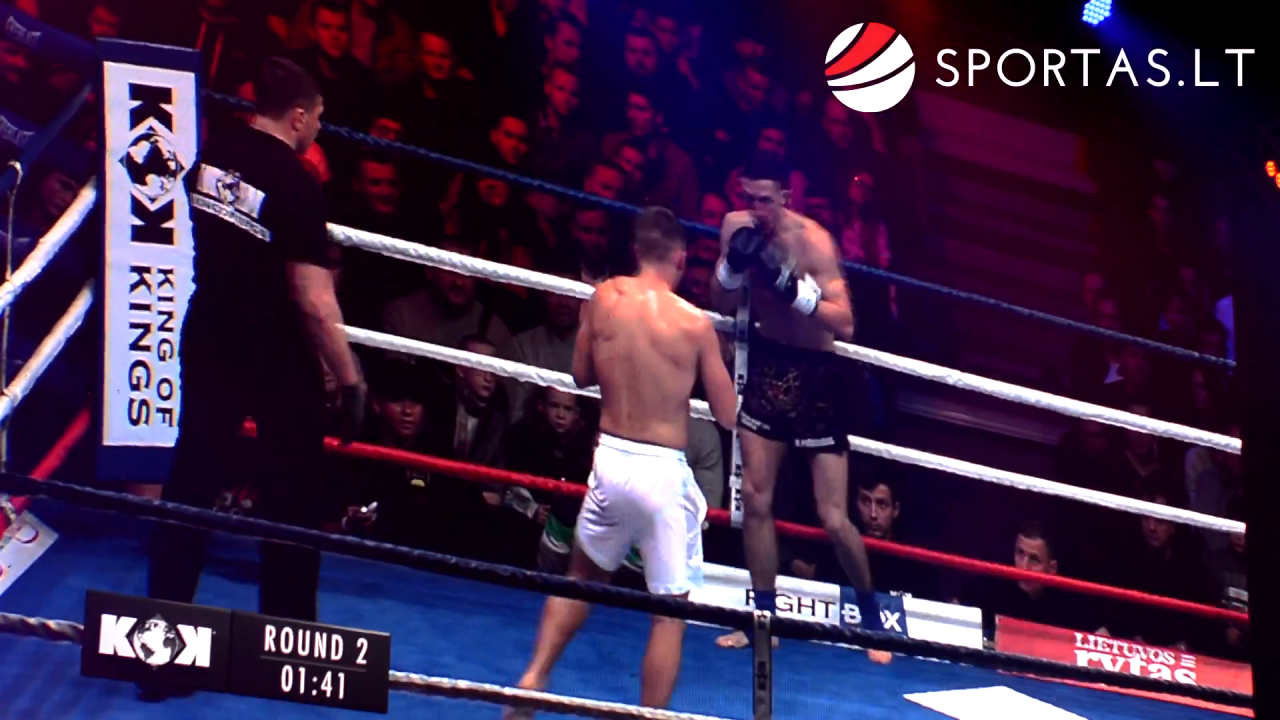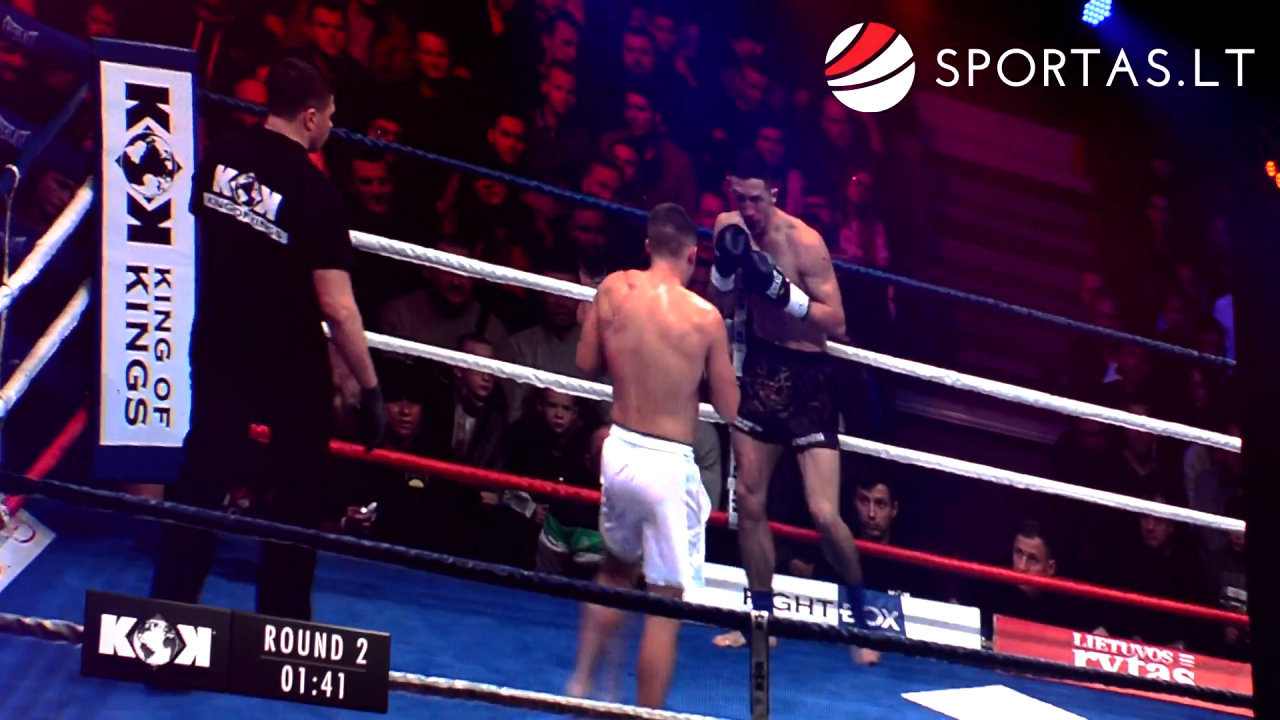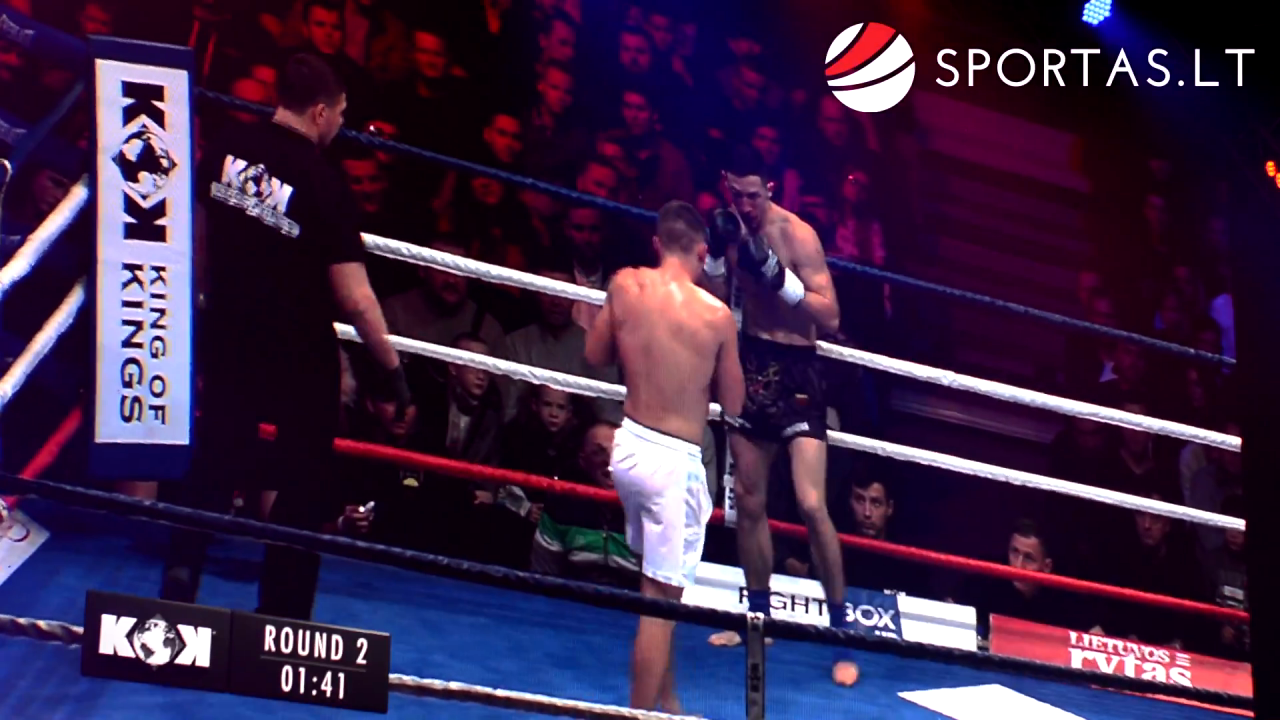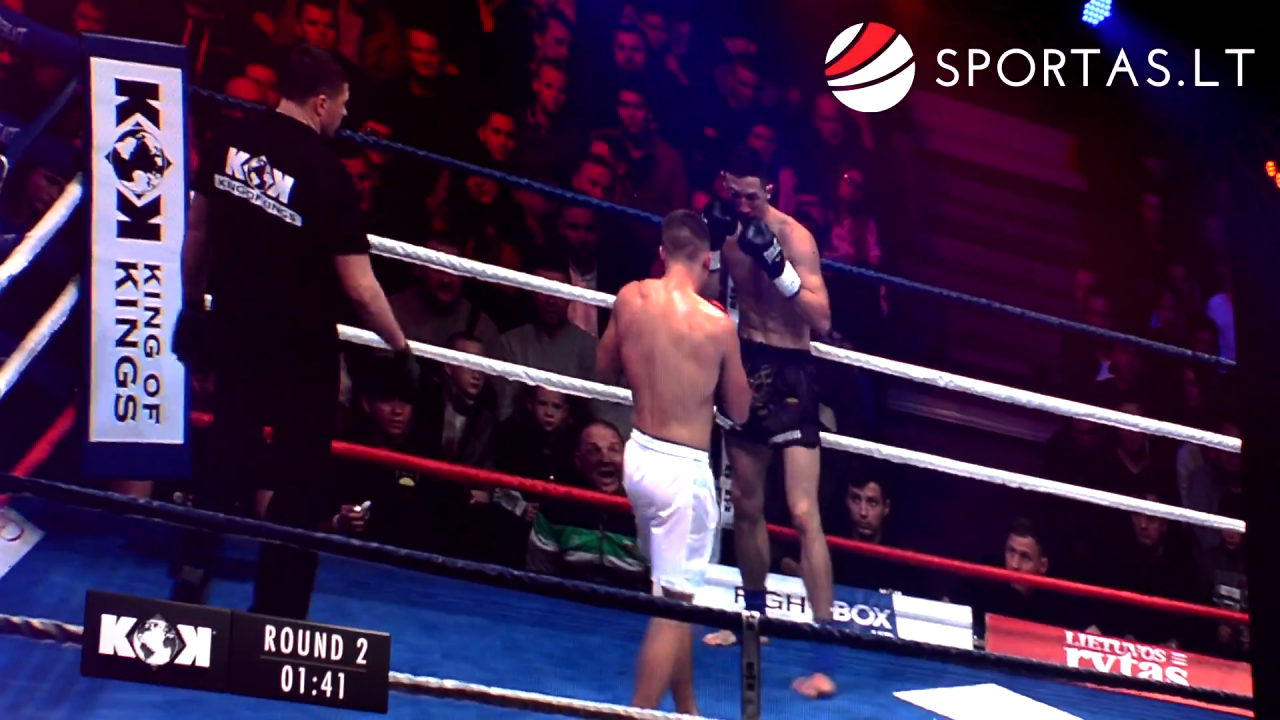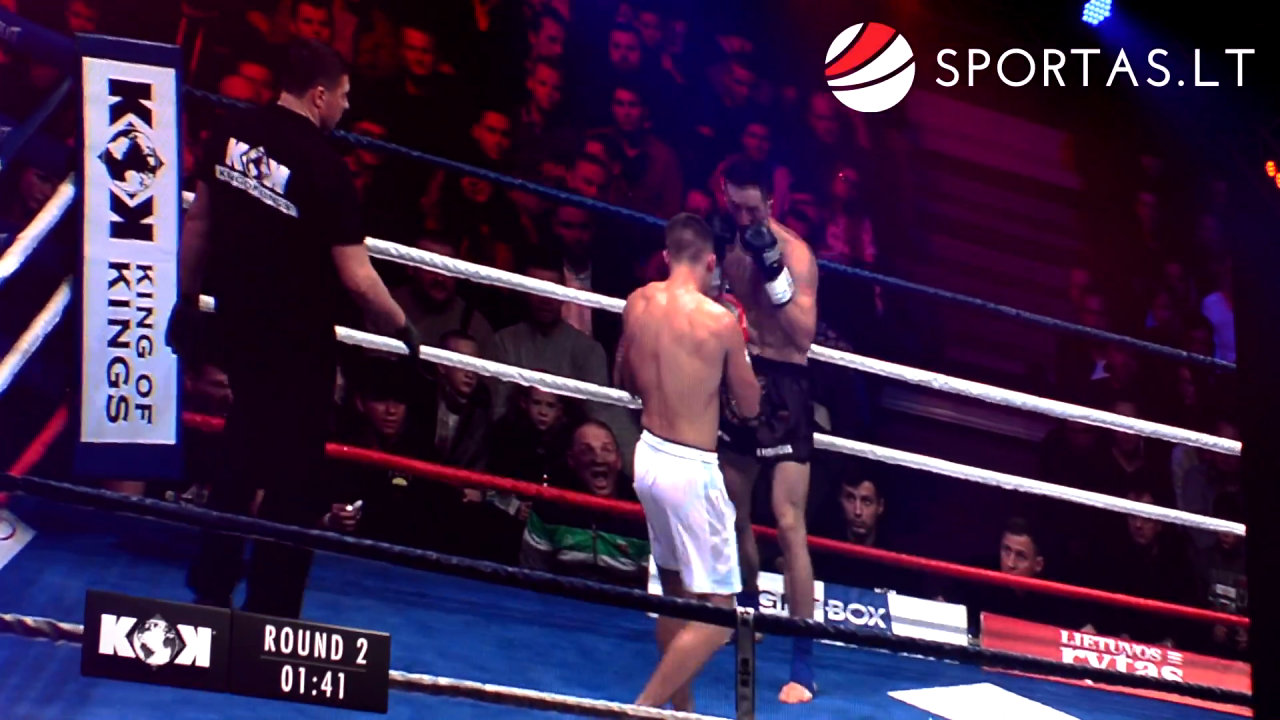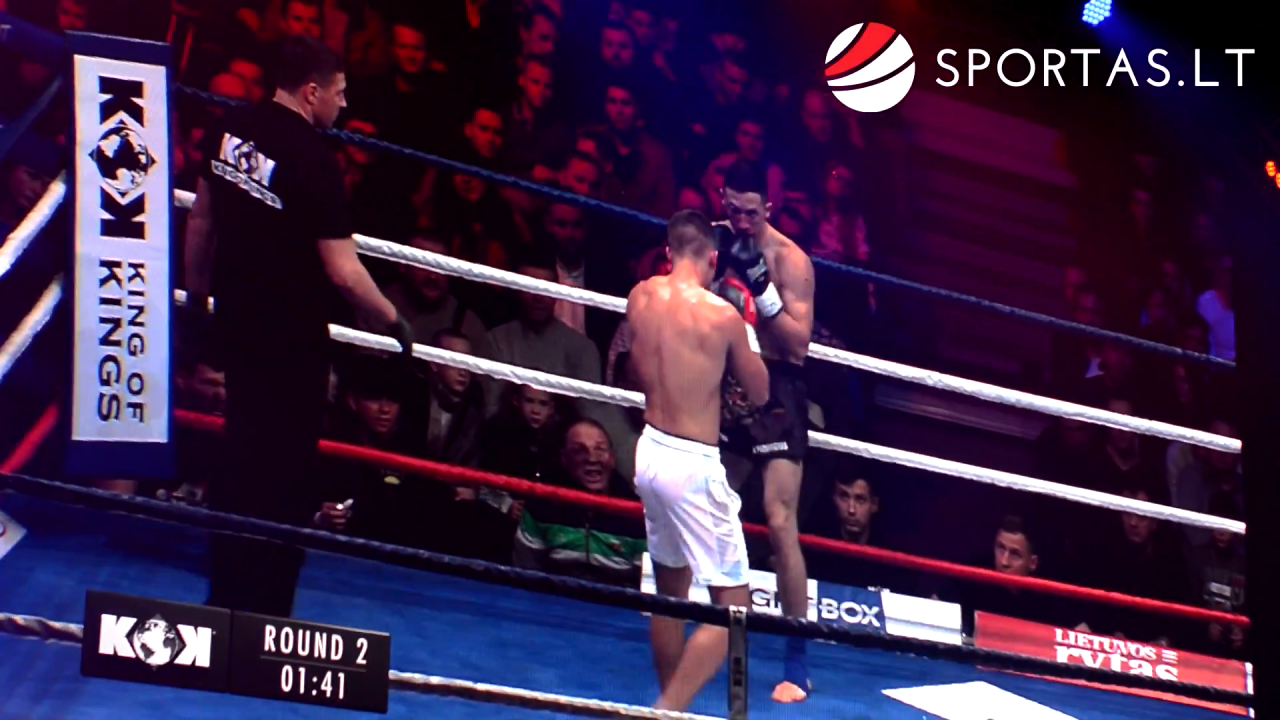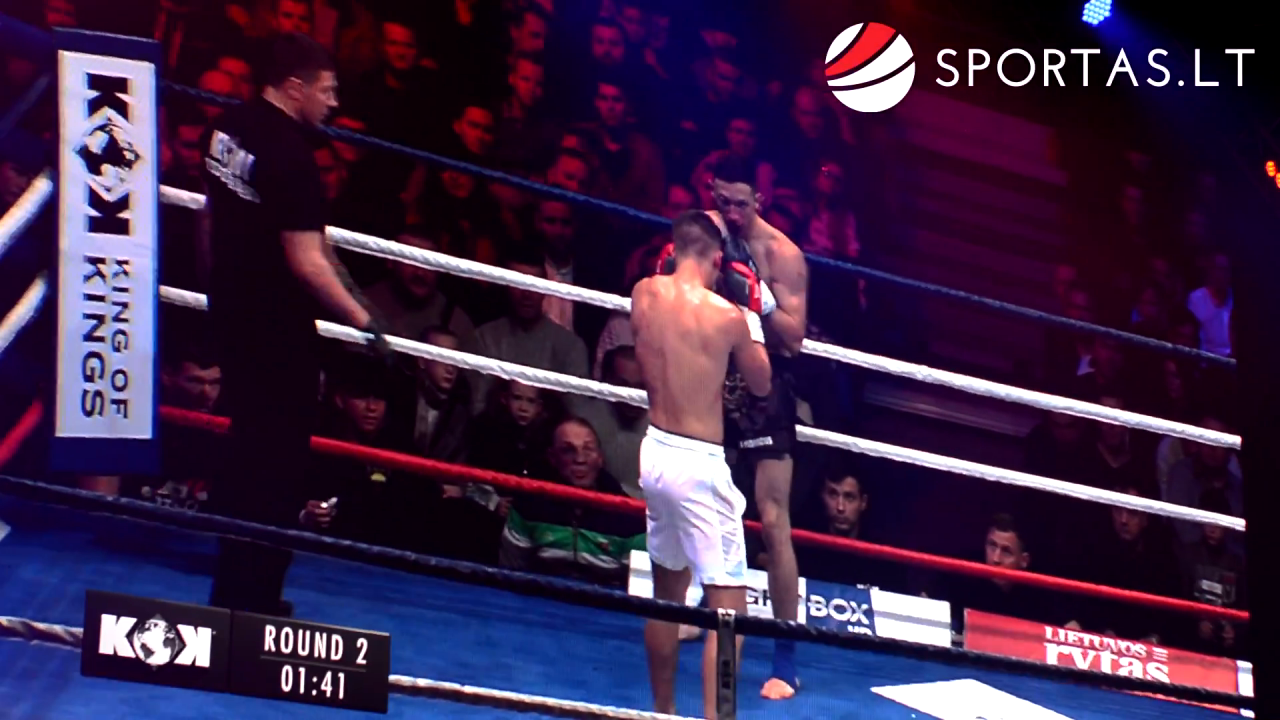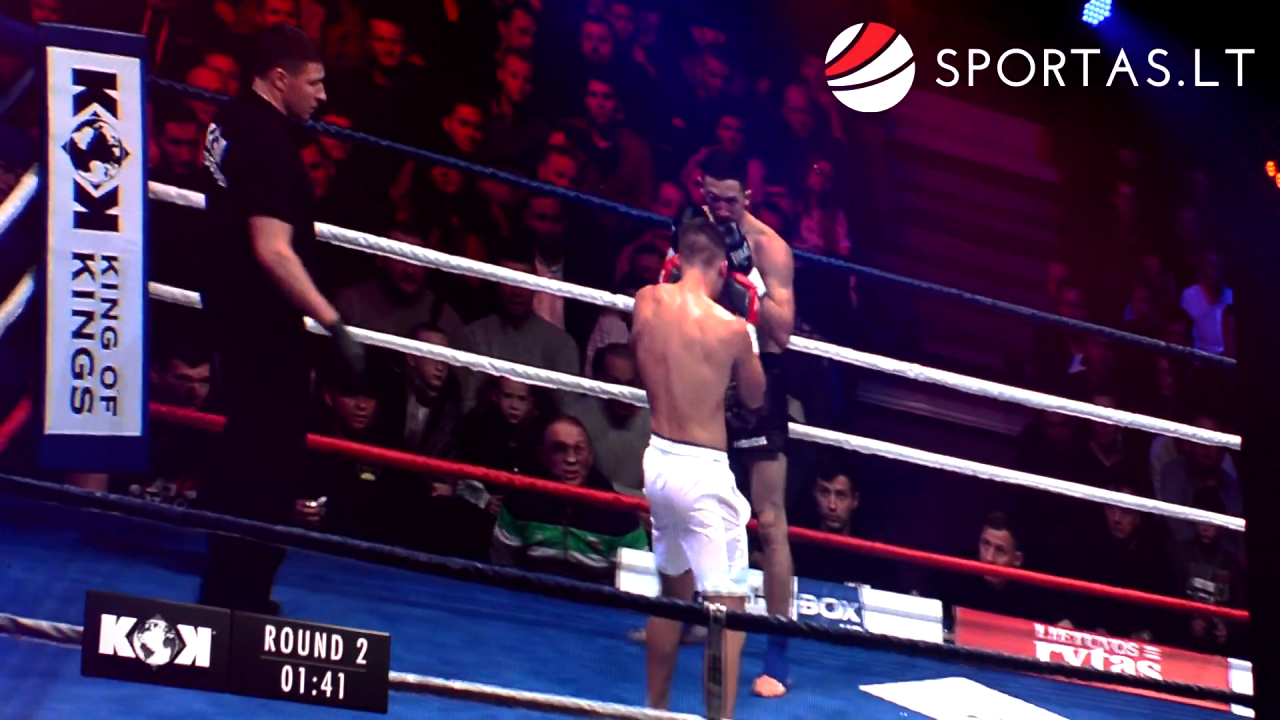
dt=0.1s
person 1, frame 1
left shoulder: (210, 157)
right shoulder: (297, 188)
right elbow: (317, 304)
right wrist: (353, 386)
left hip: (209, 345)
right hip: (280, 358)
left knee: (190, 486)
right knee: (293, 492)
person 1, frame 2
left shoulder: (216, 158)
right shoulder: (309, 190)
right elbow: (337, 307)
right wrist: (370, 390)
left hip: (217, 346)
right hip: (289, 361)
left knee: (197, 482)
right knee: (296, 492)
left ankle: (169, 610)
person 1, frame 3
left shoulder: (227, 151)
right shoulder: (322, 181)
left elbow: (204, 243)
right elbow: (354, 295)
right wrist: (389, 369)
left hip: (229, 339)
right hip: (300, 351)
left knee: (214, 463)
right knee: (305, 482)
left ankle: (181, 573)
right ankle: (280, 622)
person 1, frame 4
left shoulder: (229, 141)
right shoulder: (325, 173)
left elbow: (196, 232)
right elbow: (360, 286)
left wrist: (190, 308)
right wrist: (401, 348)
left hip: (230, 330)
right hip: (301, 345)
left knee: (230, 453)
right knee: (301, 481)
left ankle: (193, 568)
right ankle: (275, 620)
person 1, frame 5
left shoulder: (233, 132)
right shoulder: (323, 163)
left elbow: (197, 223)
right elbow: (356, 274)
left wrist: (186, 299)
right wrist: (403, 326)
left hip: (238, 320)
right hip: (297, 335)
left knee: (248, 449)
right knee: (293, 472)
left ankle: (212, 582)
right ankle: (267, 612)
person 1, frame 6
left shoulder: (231, 129)
right shoulder: (312, 159)
left elbow: (201, 220)
right elbow: (343, 271)
left wrist: (198, 293)
right wrist: (394, 322)
left hip: (237, 317)
right hip: (291, 331)
left knee: (251, 449)
right knee: (286, 469)
left ankle: (230, 589)
right ankle: (259, 610)
person 1, frame 7
left shoulder: (231, 126)
right shoulder: (289, 153)
left elbow: (212, 218)
right elbow: (309, 263)
right wrist: (366, 323)
left hip: (235, 313)
right hip: (273, 324)
left knee: (253, 448)
right knee: (276, 460)
left ankle: (239, 592)
right ankle: (246, 604)
person 1, frame 8
left shoulder: (234, 120)
right shoulder: (269, 143)
right elbow: (273, 251)
right wrist: (335, 324)
left hip: (232, 307)
right hip: (265, 319)
left knee: (251, 447)
right knee: (272, 457)
left ankle: (228, 591)
right ankle: (235, 601)
person 2, frame 1
left shoulder: (813, 241)
right shoulder: (736, 226)
left elbow: (845, 324)
right elbow: (723, 305)
left wrist: (792, 288)
right wrist: (733, 267)
left hip: (816, 373)
right hip: (766, 365)
left knee: (833, 519)
right knee: (755, 501)
left ankle: (870, 613)
right ankle: (765, 616)
person 2, frame 2
left shoulder: (804, 241)
right shoulder: (728, 226)
left elbow: (837, 323)
right elbow: (716, 308)
left wrist: (783, 293)
right wrist: (724, 267)
left hip: (807, 373)
right hip: (760, 364)
left knee: (823, 514)
right knee: (749, 502)
left ankle: (859, 606)
right ankle: (763, 617)
person 2, frame 3
left shoulder: (797, 235)
right shoulder: (727, 225)
left elbow: (830, 319)
right elbow: (711, 301)
left wrist: (779, 275)
right wrist: (716, 254)
left hip: (796, 369)
right hip: (750, 362)
left knee: (811, 504)
right knee: (748, 504)
left ankle: (840, 628)
right ankle: (758, 616)
person 2, frame 4
left shoulder: (794, 237)
right shoulder: (725, 224)
left elbow: (821, 320)
left wrist: (775, 264)
right wrist: (714, 246)
left hip: (790, 372)
right hip: (745, 365)
left knee: (803, 513)
right knee: (746, 507)
left ankle: (824, 650)
right ankle: (755, 616)
person 2, frame 5
left shoulder: (794, 253)
right shoulder: (722, 236)
left elbow: (804, 335)
left wrist: (770, 270)
left hip: (783, 388)
left knee: (789, 525)
right knee: (733, 513)
left ankle: (803, 661)
right ankle: (748, 616)
person 2, frame 6
left shoulder: (791, 259)
right shoulder: (717, 237)
left elbow: (799, 344)
left wrist: (762, 286)
left hip: (778, 388)
right hip: (731, 379)
left knee: (780, 524)
left ankle: (797, 661)
person 2, frame 7
left shoulder: (781, 251)
left elbow: (793, 339)
left wrist: (753, 280)
left hip: (766, 381)
right hip: (718, 373)
left knee: (771, 522)
left ankle: (785, 659)
person 2, frame 8
left shoulder: (770, 246)
left elbow: (782, 331)
left wrist: (745, 268)
left hip: (757, 377)
left knee: (769, 521)
left ankle: (777, 656)
person 3, frame 1
left shoulder: (602, 298)
right shoulder: (694, 323)
left elbow: (581, 375)
right elbow: (727, 411)
left hip: (610, 462)
right hip: (665, 472)
left knee: (581, 578)
right knee: (669, 616)
person 3, frame 2
left shoulder: (613, 288)
right shoulder: (704, 317)
left elbow: (586, 362)
right elbow: (728, 406)
left hip: (620, 452)
right hip: (669, 466)
left knee: (616, 573)
left ankle: (583, 680)
person 3, frame 3
left shoulder: (624, 285)
right shoulder: (715, 315)
left elbow: (595, 355)
right elbow: (732, 403)
left hip: (629, 447)
right hip: (675, 461)
left knee: (657, 585)
right knee: (661, 601)
left ankle: (664, 705)
person 3, frame 4
left shoulder: (630, 298)
right shoulder: (717, 325)
left elbow: (605, 369)
right elbow: (739, 410)
left hip: (639, 457)
right hip: (684, 470)
left knee: (668, 593)
left ankle: (687, 712)
person 3, frame 5
left shoulder: (637, 302)
right shoulder: (721, 322)
right elbow: (749, 406)
left hip: (648, 458)
right hip: (691, 471)
left knee: (676, 594)
right knee: (715, 613)
left ankle: (679, 712)
right ankle: (644, 712)
person 3, frame 6
left shoulder: (640, 295)
right shoulder: (722, 314)
right elbow: (759, 393)
left hip: (650, 453)
right hip: (693, 465)
left knee: (670, 591)
right knee: (731, 605)
left ankle: (670, 711)
right ankle: (668, 712)
person 3, frame 7
left shoulder: (644, 292)
right shoulder: (727, 315)
right elbow: (762, 385)
right wrist: (752, 313)
left hip: (655, 454)
right hip: (698, 465)
left knee: (669, 591)
right knee: (728, 606)
person 3, frame 8
left shoulder: (646, 301)
right shoulder: (728, 327)
right elbow: (755, 398)
left hip: (658, 461)
right hip: (703, 472)
left knee: (675, 591)
right knee: (727, 614)
